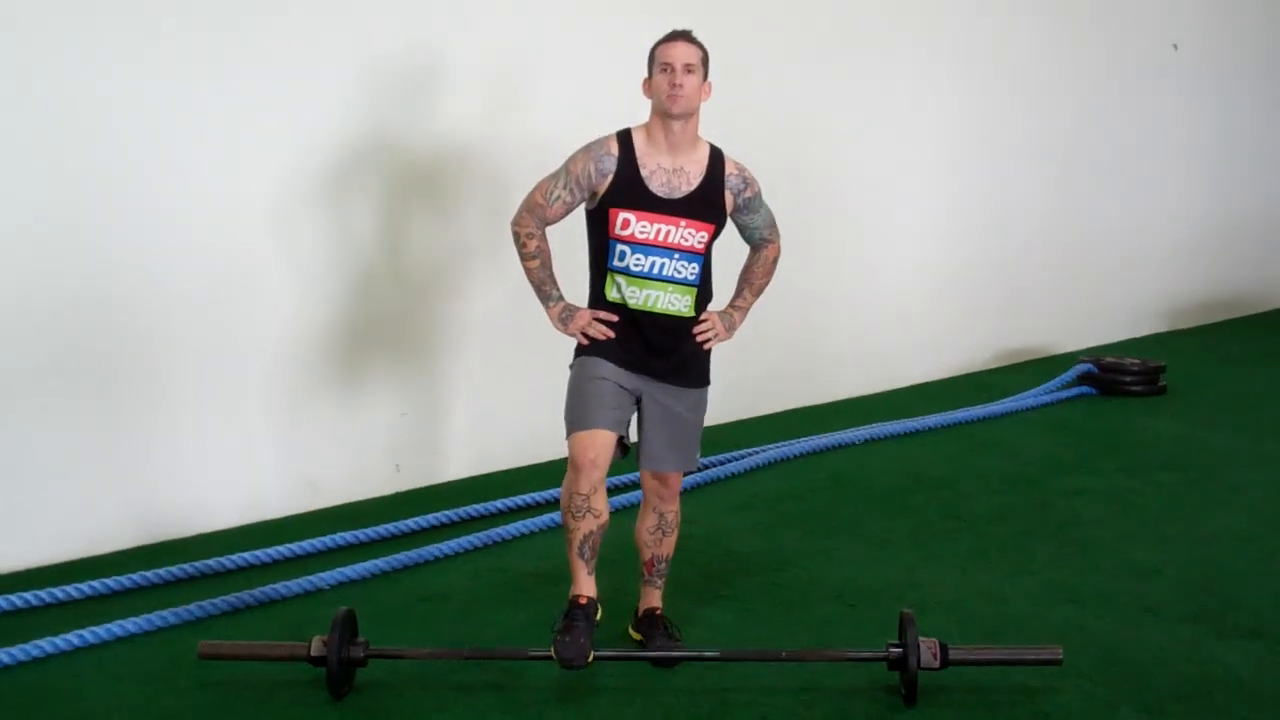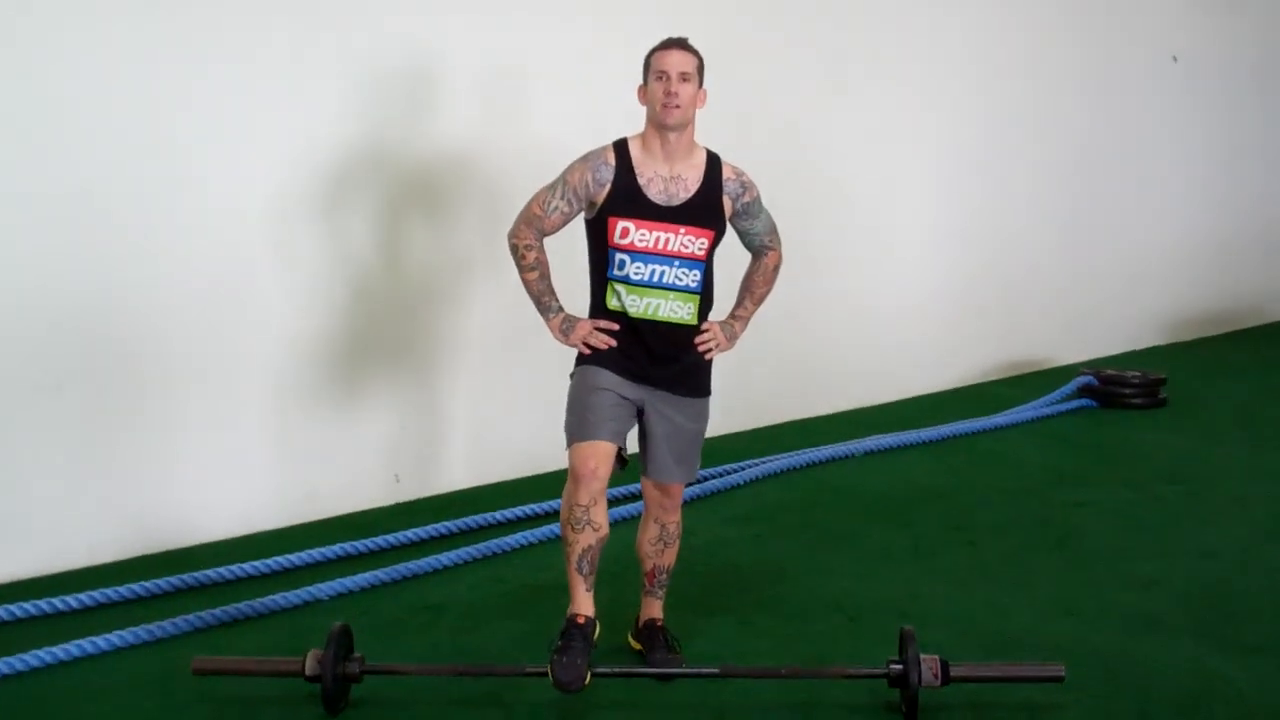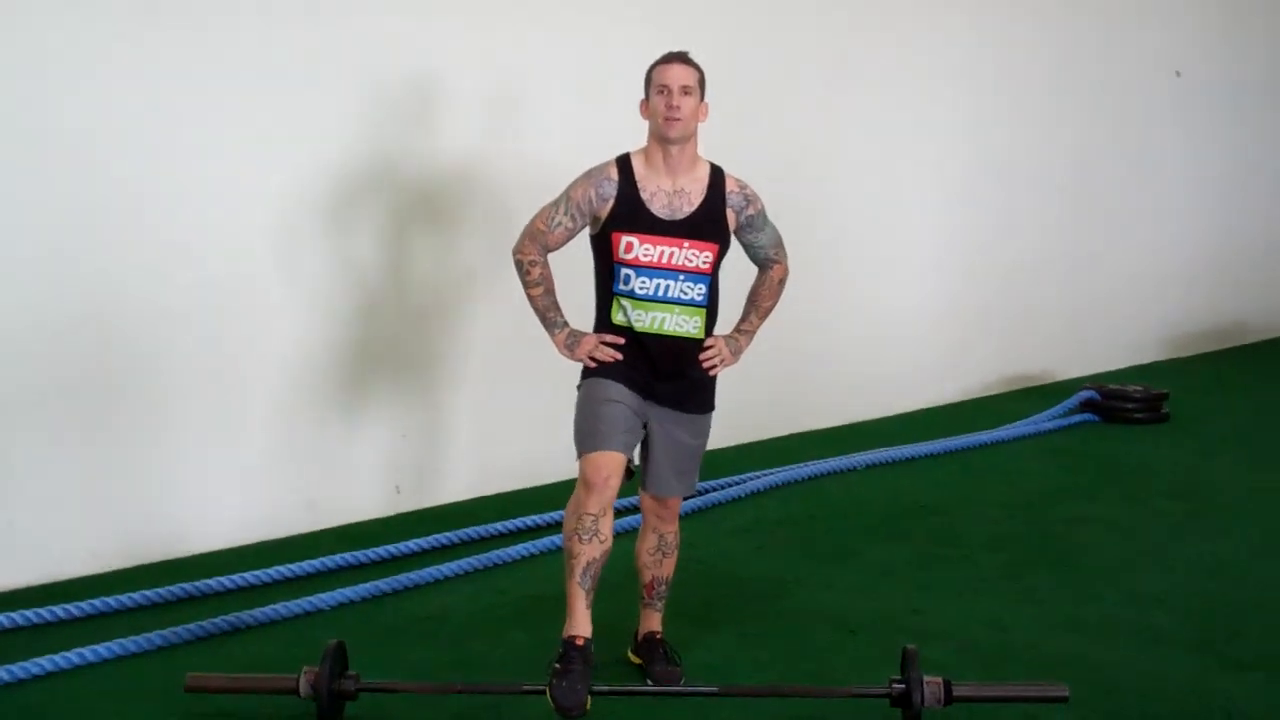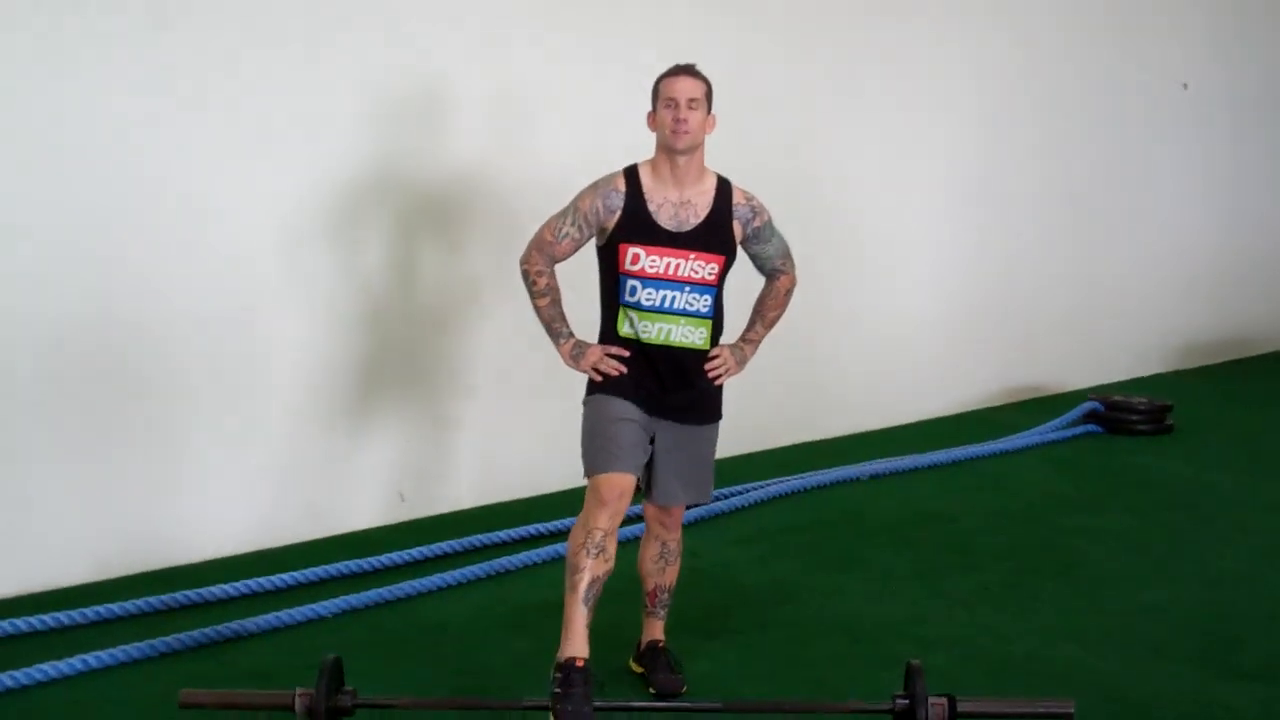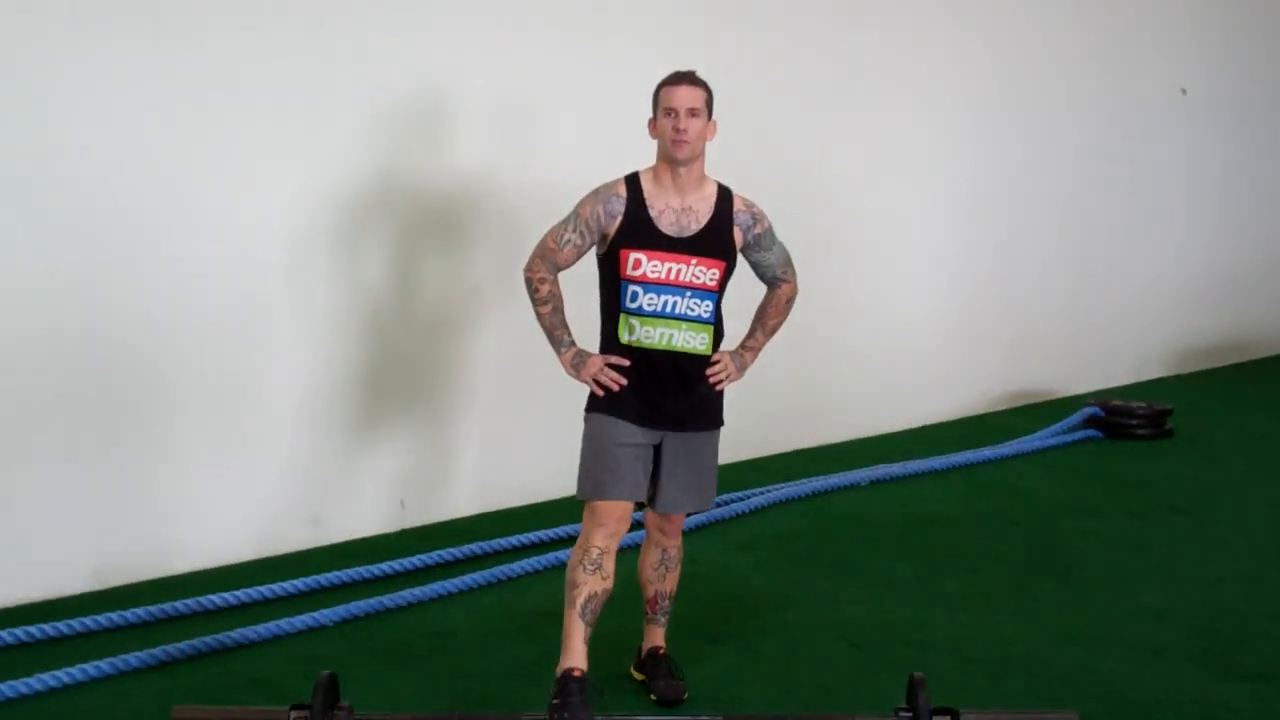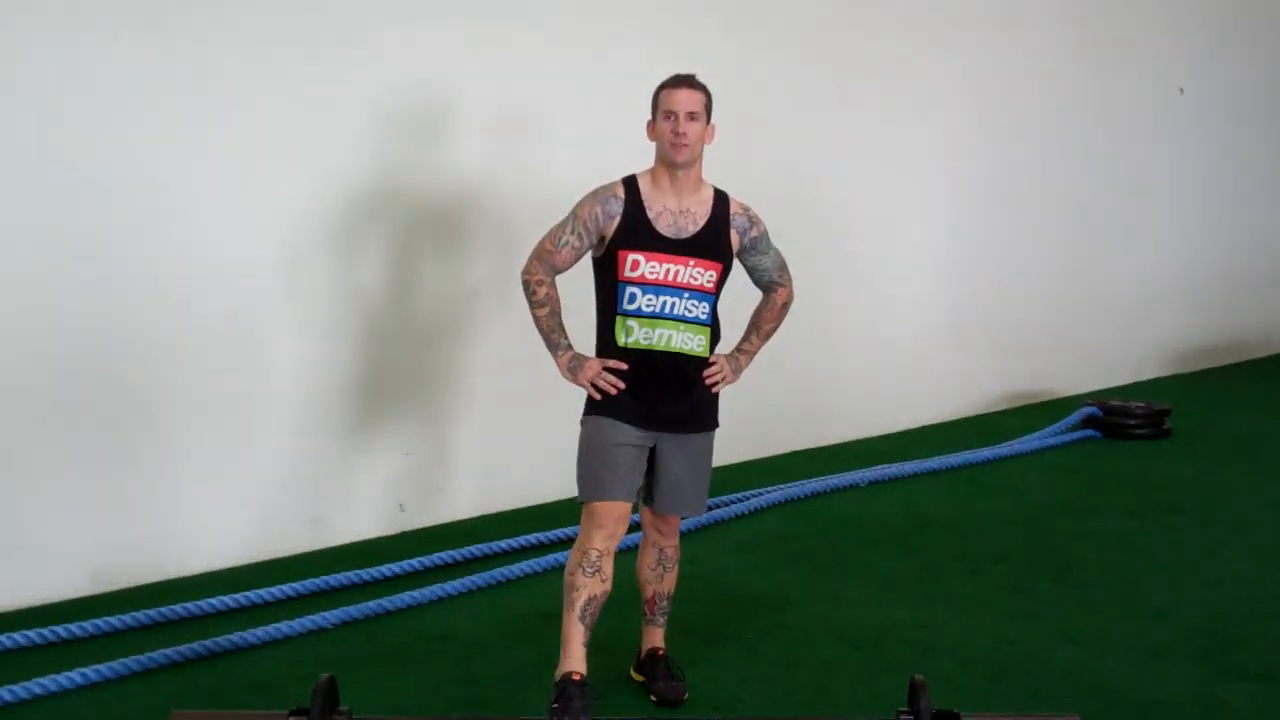
dt=0.2s
person 1, frame 1
left shoulder: (731, 177)
right shoulder: (604, 159)
left elbow: (768, 244)
right elbow: (527, 221)
left wrist: (735, 314)
right wrist: (556, 307)
left hip: (682, 359)
right hip: (609, 348)
left knee: (663, 486)
right knee: (588, 463)
left ankle: (650, 610)
right ankle: (582, 597)
person 1, frame 2
left shoulder: (729, 182)
right shoulder: (602, 167)
left elbow: (769, 250)
right elbow: (525, 232)
left wrist: (736, 323)
right wrist: (557, 319)
left hip: (683, 368)
right hip: (610, 358)
left knee: (665, 496)
right knee: (588, 473)
left ankle: (651, 621)
right ankle: (580, 617)
person 1, frame 3
left shoulder: (733, 195)
right shoulder: (605, 183)
left elbow: (775, 264)
right elbow: (529, 248)
left wrist: (740, 338)
right wrist: (562, 334)
left hip: (687, 382)
right hip: (615, 370)
left knee: (664, 507)
right knee: (597, 483)
left ankle: (650, 633)
right ankle: (577, 637)
person 1, frame 4
left shoulder: (739, 208)
right shoulder: (612, 195)
left elbow: (782, 274)
right elbow: (536, 258)
left wrist: (745, 348)
right wrist: (568, 345)
left hip: (692, 392)
right hip: (621, 383)
left knee: (667, 516)
right knee: (606, 501)
left ankle: (652, 642)
right ankle: (572, 660)
person 1, frame 5
left shoulder: (740, 215)
right shoulder: (613, 202)
left elbow: (784, 282)
right elbow: (539, 267)
left wrist: (745, 355)
right wrist: (569, 353)
left hip: (694, 402)
right hip: (620, 397)
left knee: (667, 525)
right knee: (605, 524)
left ankle: (653, 649)
person 1, frame 6
left shoulder: (736, 220)
right shoulder: (610, 204)
left elbow: (780, 287)
right elbow: (537, 270)
left wrist: (740, 358)
right wrist: (565, 357)
left hip: (690, 405)
right hip: (618, 400)
left knee: (664, 526)
right knee: (603, 527)
left ankle: (652, 651)
